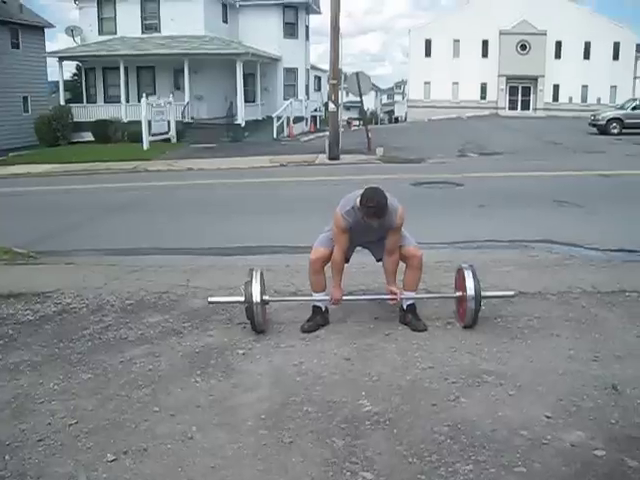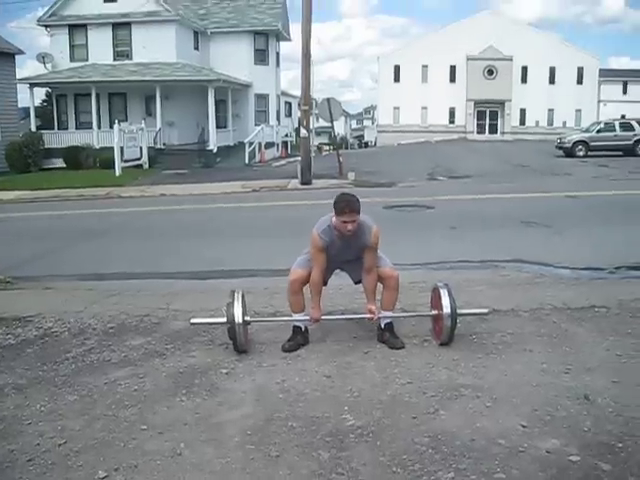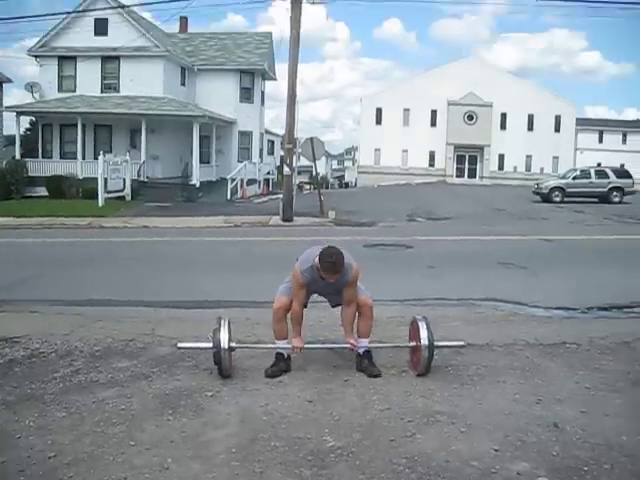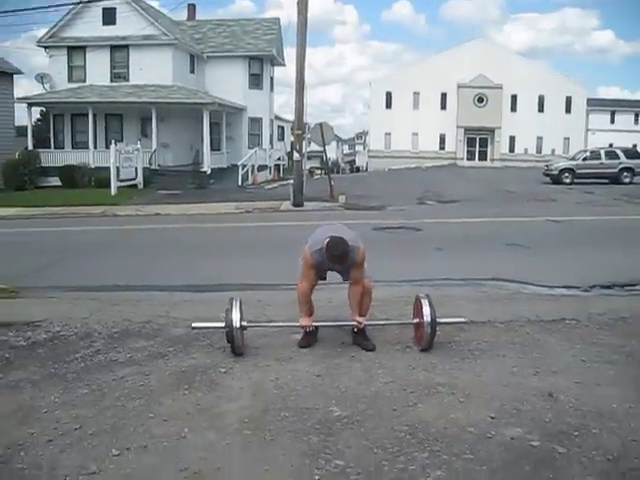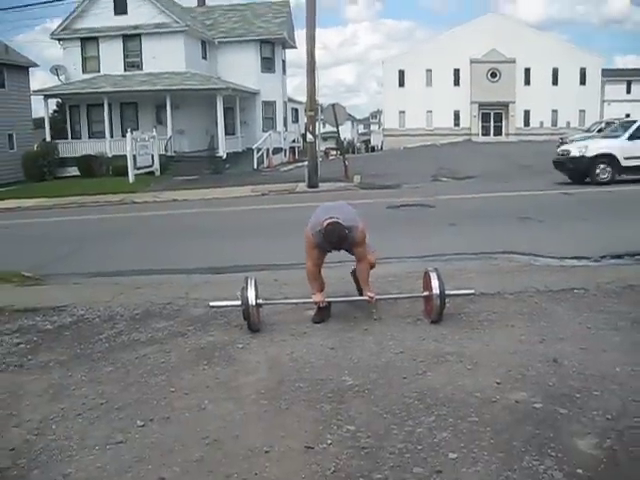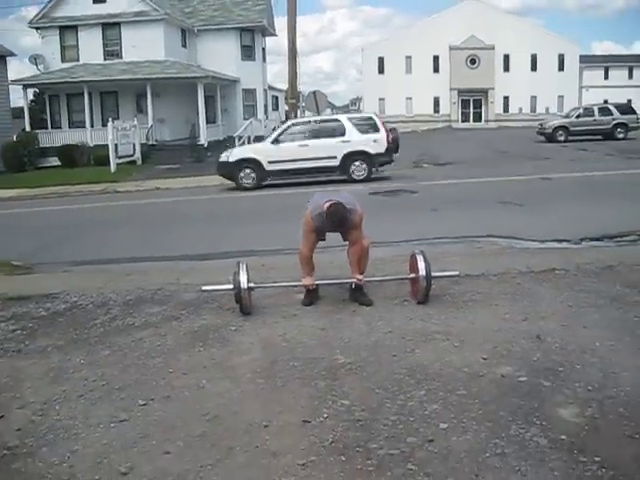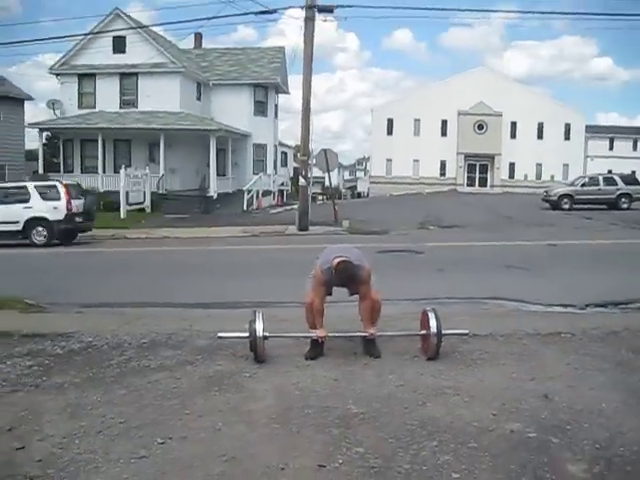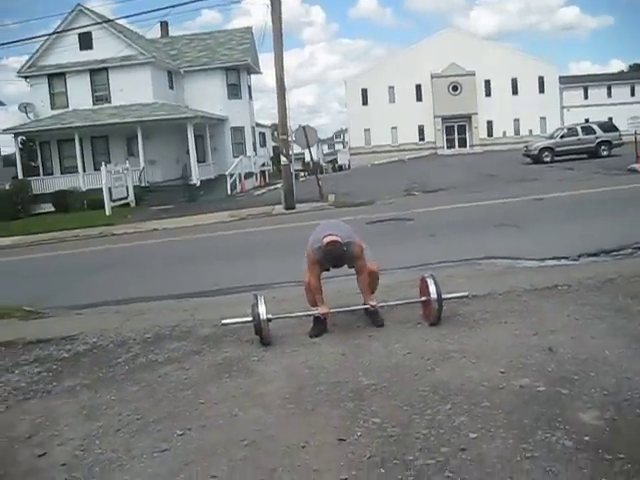
dt=0.5s
person 1, frame 1
left shoulder: (396, 213)
right shoulder: (343, 213)
left elbow: (391, 253)
right elbow: (339, 252)
left wrist: (391, 284)
right wrist: (336, 287)
right hip: (344, 233)
left knee: (415, 256)
right knee: (316, 259)
left ankle: (408, 309)
right ankle: (319, 311)
person 1, frame 2
left shoulder: (371, 232)
right shoulder: (320, 233)
left elbow: (369, 271)
right elbow: (318, 272)
left wrist: (371, 303)
right wrist: (315, 307)
left hip: (358, 257)
right hip: (321, 256)
left knee: (392, 277)
right knee: (294, 280)
left ankle: (385, 328)
right ankle: (300, 330)
person 1, frame 3
left shoulder: (351, 269)
right shoulder: (302, 270)
left elbow: (349, 305)
right elbow: (297, 305)
left wrist: (349, 336)
right wrist: (296, 336)
right hip: (303, 285)
left knee: (366, 305)
right knee: (279, 308)
left ankle: (364, 356)
right ankle: (282, 357)
person 1, frame 4
left shoulder: (358, 251)
right shoulder: (311, 252)
left elbow: (356, 284)
right elbow: (305, 285)
left wrist: (355, 315)
right wrist: (304, 316)
left hip: (348, 257)
right hip: (317, 253)
left knee: (366, 287)
right knee: (303, 285)
left ankle: (359, 331)
right ankle: (310, 330)
person 1, frame 5
left shoulder: (357, 230)
right shoulder: (312, 232)
left elbow: (362, 261)
right elbow: (312, 264)
left wrist: (366, 289)
right wrist: (316, 293)
left hip: (348, 227)
right hip: (321, 227)
left knee: (370, 261)
right knee: (316, 264)
left ankle: (357, 275)
right ankle: (323, 305)
person 1, frame 6
left shoulder: (355, 213)
right shoulder: (312, 215)
left elbow: (354, 245)
right elbow: (307, 249)
left wrist: (356, 274)
right wrist: (306, 276)
left hip: (348, 220)
right hip: (318, 213)
left knee: (363, 245)
right knee: (304, 249)
left ankle: (356, 288)
right ankle: (311, 289)
person 1, frame 7
left shoulder: (364, 269)
right shoulder: (321, 271)
left elbow: (365, 299)
right elbow: (318, 301)
left wrist: (368, 327)
right wrist: (320, 328)
left hip: (355, 274)
right hip: (328, 274)
left knee: (375, 300)
right knee: (310, 302)
left ankle: (369, 339)
right ankle: (317, 341)
person 1, frame 8
left shoulder: (354, 245)
right shoulder: (313, 250)
left elbow: (361, 273)
right elbow: (314, 279)
left wrist: (368, 299)
right wrist: (321, 305)
left hip: (346, 244)
right hip: (320, 249)
left knee: (372, 270)
right knee: (308, 281)
left ankle: (370, 309)
